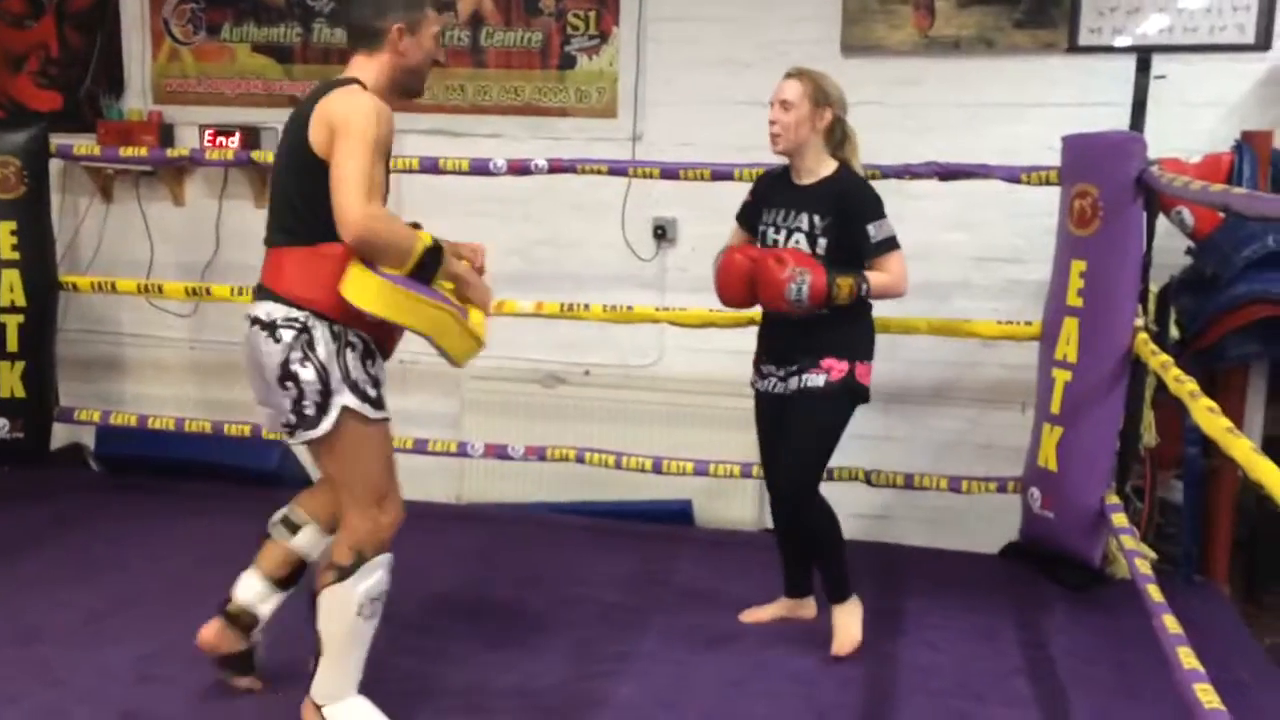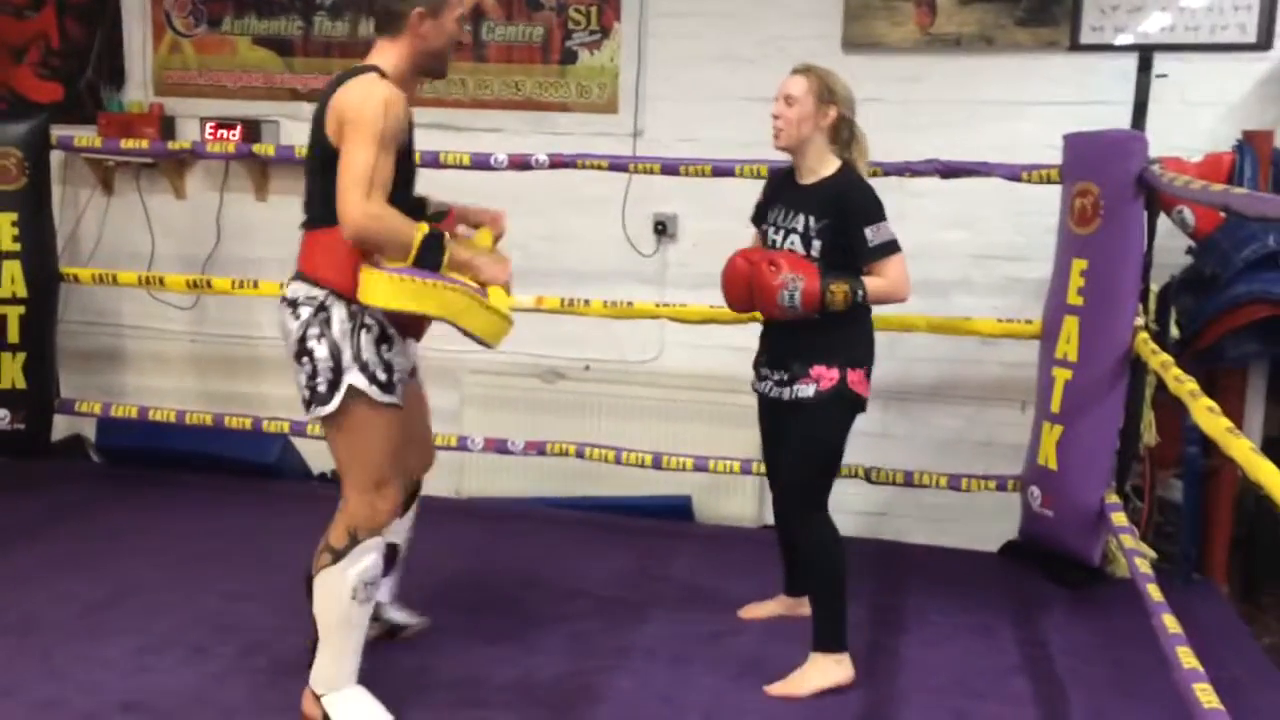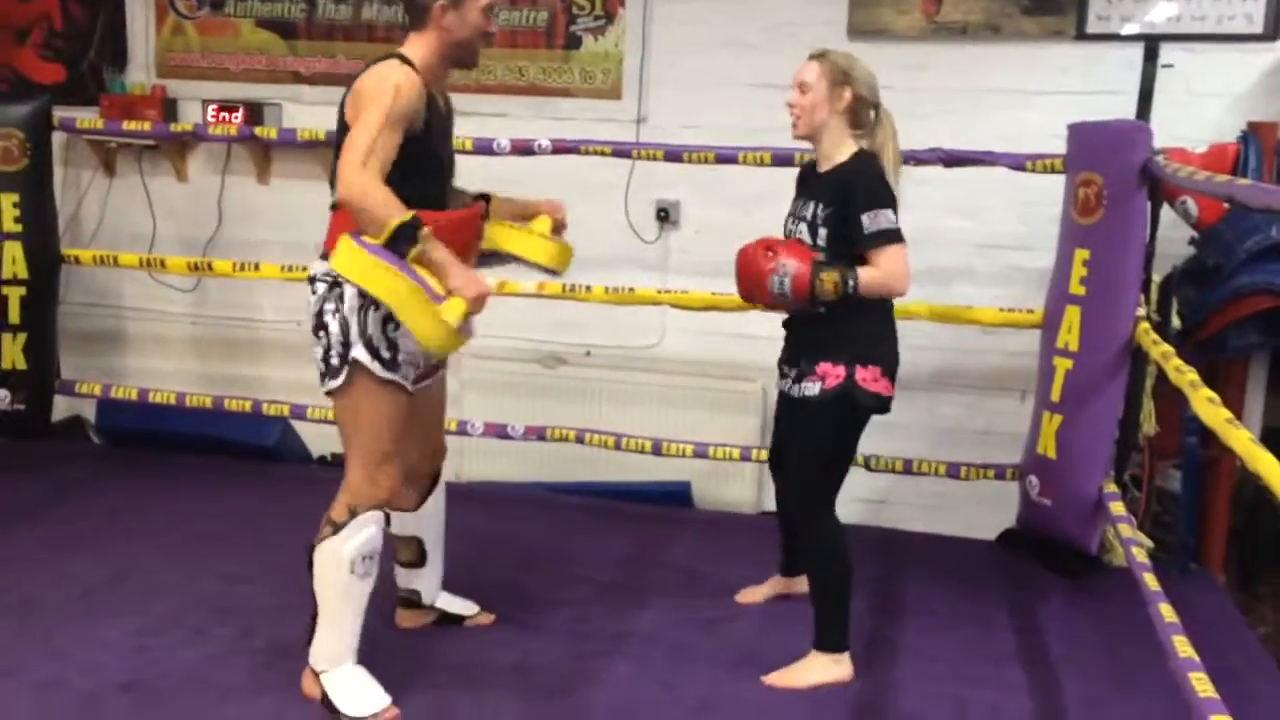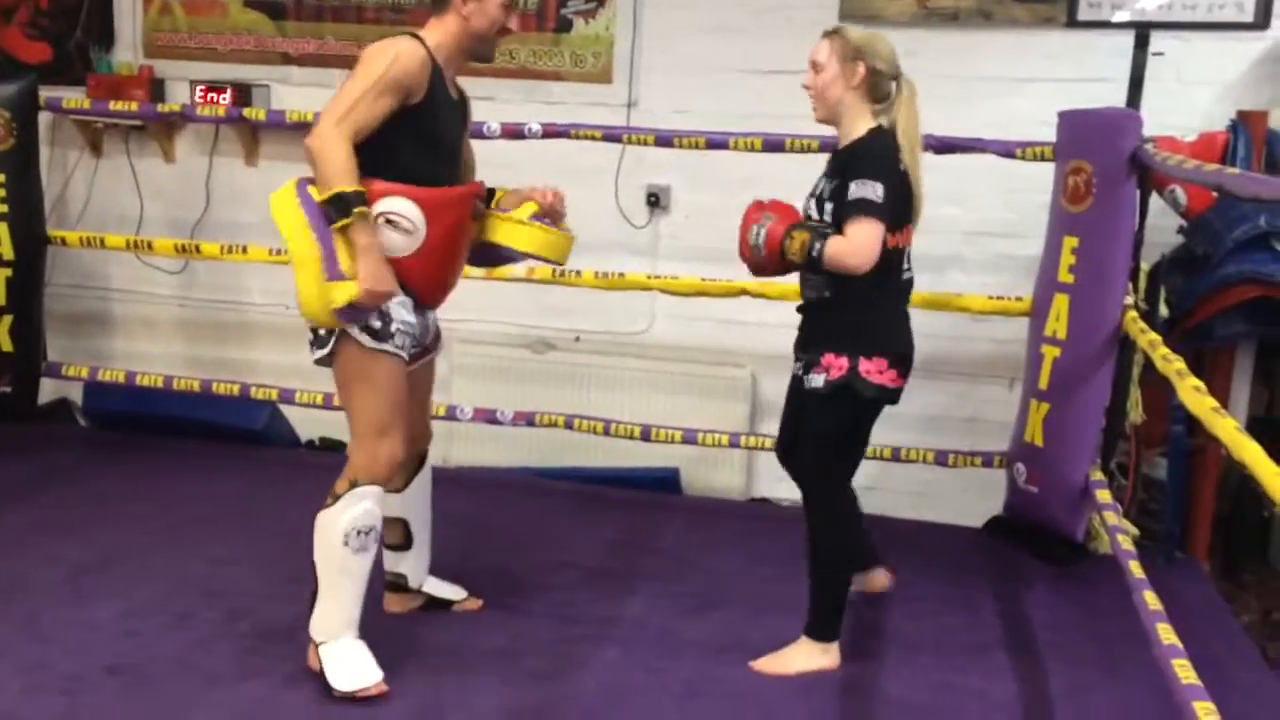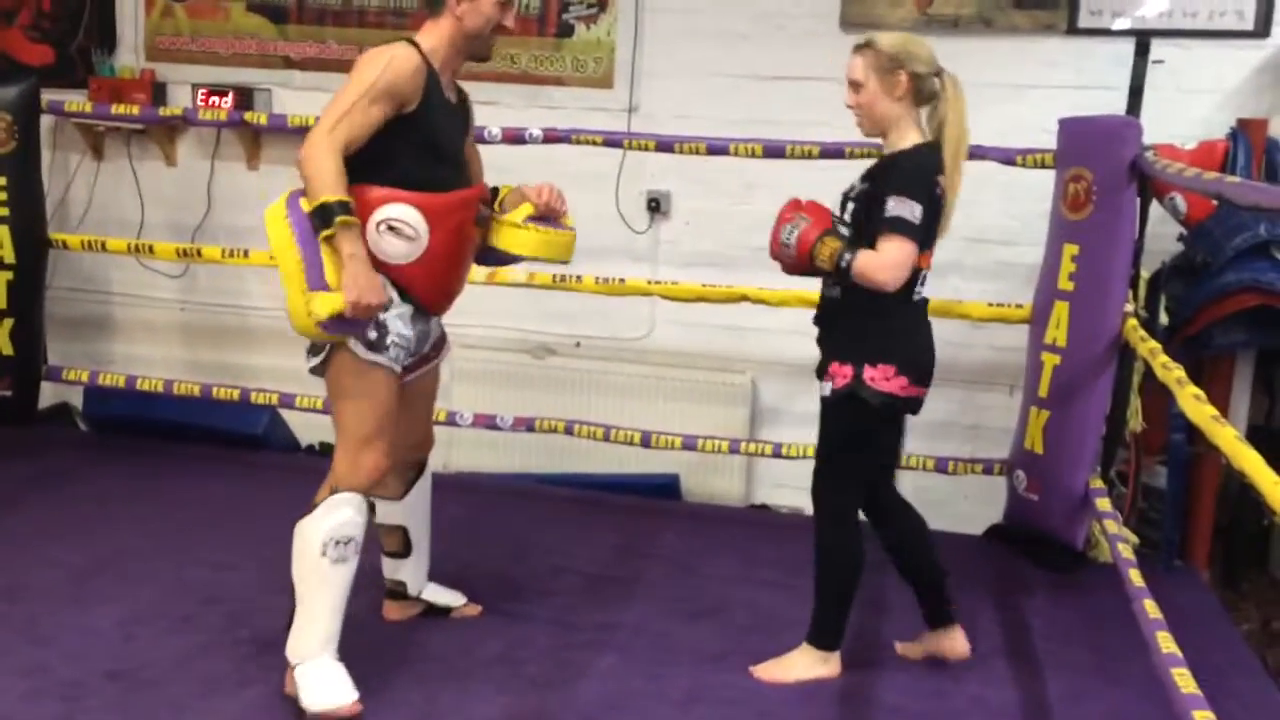
dt=0.2s
person 1, frame 1
left shoulder: (331, 110)
right shoulder: (361, 109)
right elbow: (361, 222)
left wrist: (444, 255)
right wrist: (455, 271)
left hip: (294, 328)
right hip: (315, 335)
left knee: (349, 491)
right knee: (377, 517)
left ankle: (235, 624)
person 1, frame 2
left shoulder: (372, 94)
right shoulder: (375, 97)
right elbow: (360, 217)
left wrist: (453, 215)
right wrist: (466, 259)
left hip: (364, 317)
right hip: (343, 317)
left knee: (410, 458)
right knee: (373, 500)
left ankle: (368, 604)
person 1, frame 3
left shoulder: (431, 95)
right shoulder: (394, 82)
right elbow: (357, 188)
left wrist: (522, 209)
right wrist: (448, 267)
right hip: (363, 300)
left knee: (422, 458)
right knee: (373, 478)
left ankle: (419, 596)
person 1, frame 4
left shoulder: (453, 93)
right shoulder: (400, 58)
left elbow: (459, 197)
right elbow: (325, 139)
left wrist: (524, 199)
right wrist: (365, 247)
left hip: (408, 287)
right hip: (365, 283)
left knee: (412, 440)
right knee: (377, 453)
left ankle: (406, 580)
right ankle: (332, 636)
person 1, frame 5
left shoulder: (455, 97)
right shoulder: (397, 65)
left elbow: (469, 197)
right elbow: (319, 151)
left wrist: (527, 197)
right wrist: (353, 259)
left hip: (416, 295)
right hip: (365, 293)
left knee: (411, 447)
right knee: (362, 463)
left ankle: (407, 587)
right ankle: (310, 656)
person 2, frame 1
left shoulder: (851, 194)
right shoulder: (769, 187)
left elbow: (895, 280)
right elbow: (736, 250)
left wrist: (826, 288)
right wrist: (736, 275)
left hip: (834, 359)
right hip: (776, 356)
left knee: (797, 481)
right knee: (778, 483)
left ankle: (843, 598)
right ankle: (797, 596)
person 2, frame 2
left shoulder: (850, 194)
right shoulder: (778, 185)
left elbow: (896, 285)
left wrist: (823, 292)
right wrist: (745, 278)
left hip: (831, 367)
right hip: (779, 358)
left knee: (804, 497)
right knee: (783, 484)
left ankle: (832, 656)
right ankle: (796, 593)
person 2, frame 3
left shoulder: (862, 179)
right shoulder: (811, 174)
left elbow: (894, 277)
left wrist: (813, 282)
right wrist: (764, 268)
left hip: (849, 365)
right hip: (808, 355)
left knee: (811, 494)
right knee: (786, 470)
left ankle: (832, 654)
right ankle: (794, 573)
person 2, frame 4
left shoulder: (874, 154)
right shoulder: (850, 153)
left elbow: (860, 254)
left wrist: (786, 241)
right wrist: (790, 246)
left hip: (860, 351)
right hip: (832, 342)
left knee: (824, 481)
right knee: (796, 451)
left ankle: (821, 642)
right ankle: (866, 565)
person 2, frame 5
left shoulder: (910, 169)
right shoulder: (905, 163)
left elbow: (887, 271)
left wrist: (816, 247)
right wrist: (824, 250)
left hip: (875, 360)
right hip: (875, 354)
left knee: (834, 495)
right knee: (872, 489)
left ankle: (822, 650)
right ankle: (945, 626)
